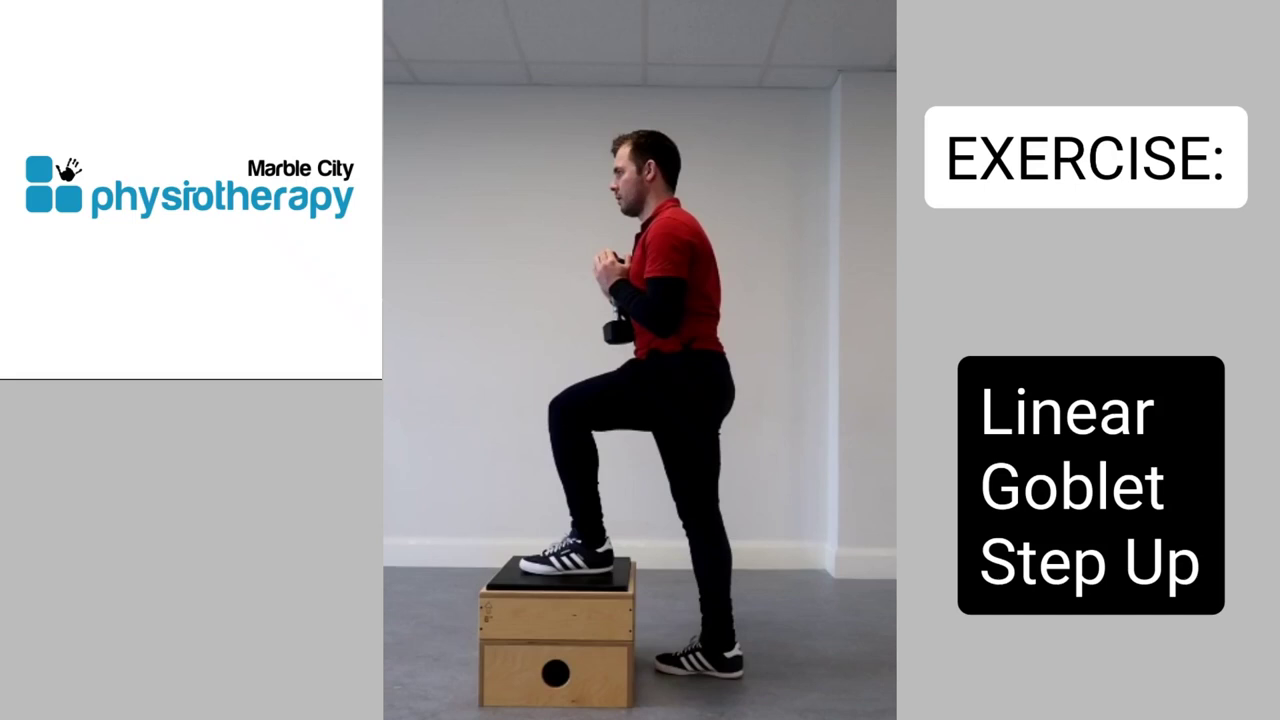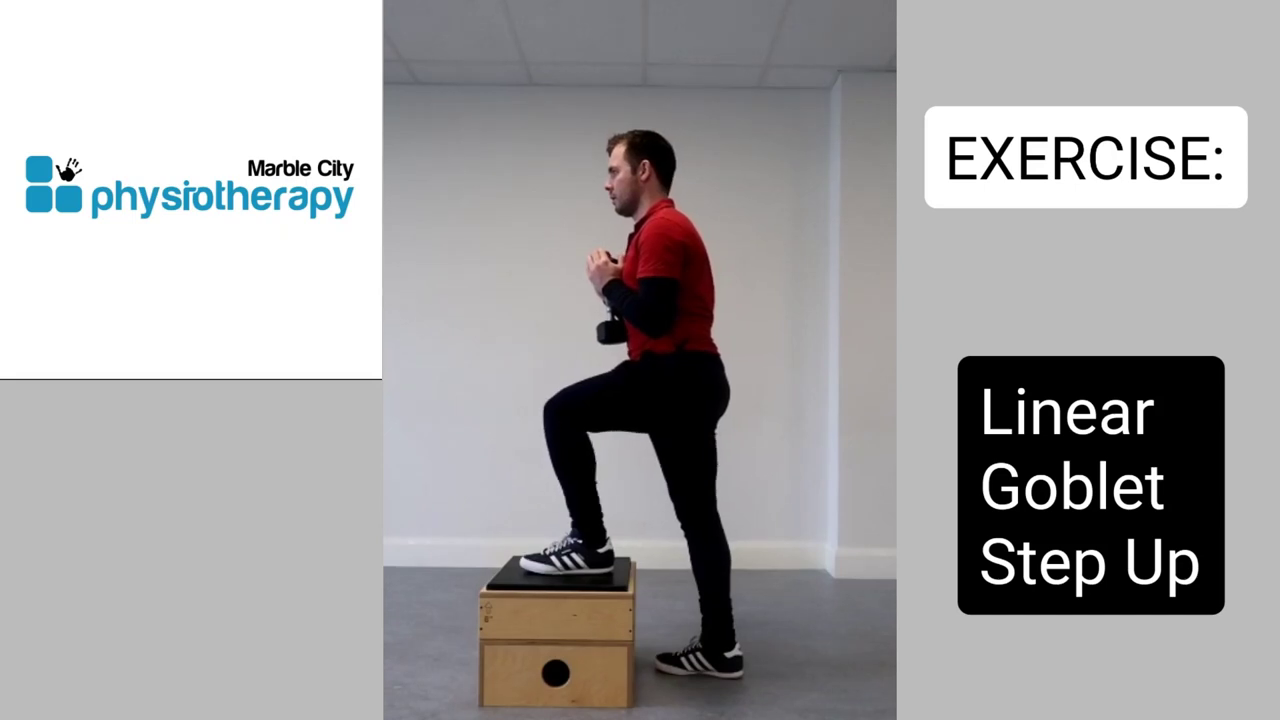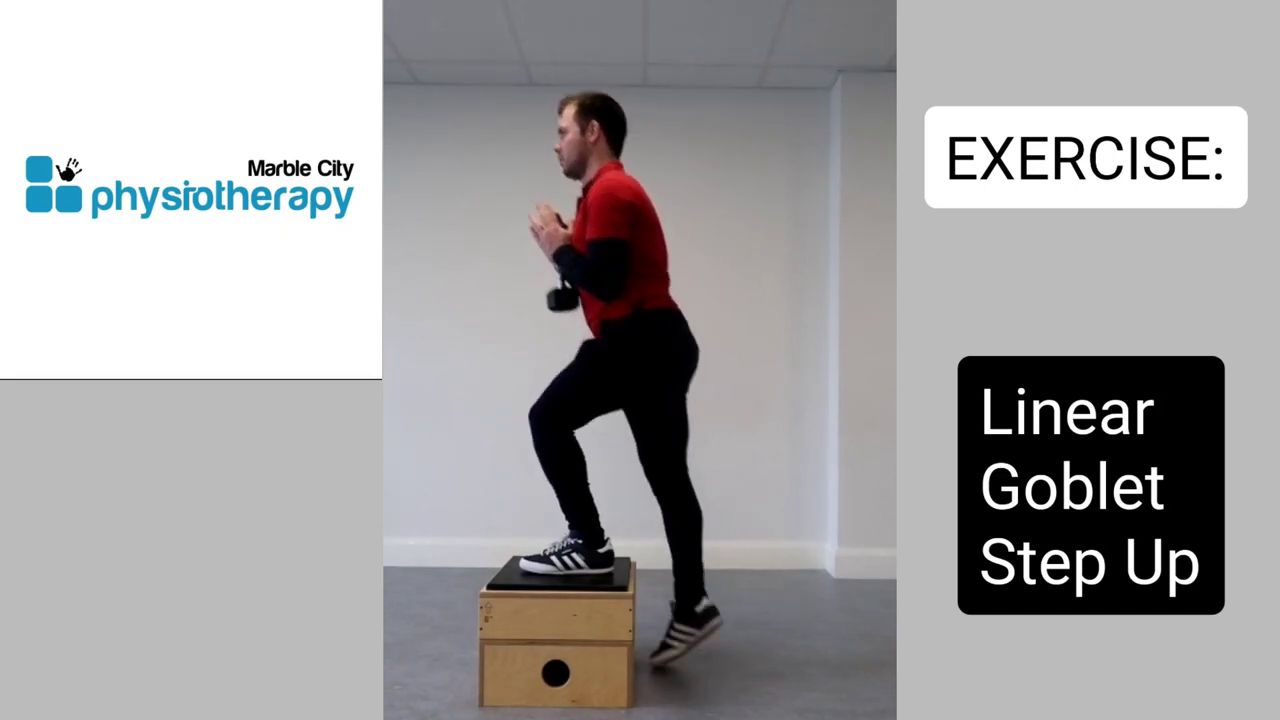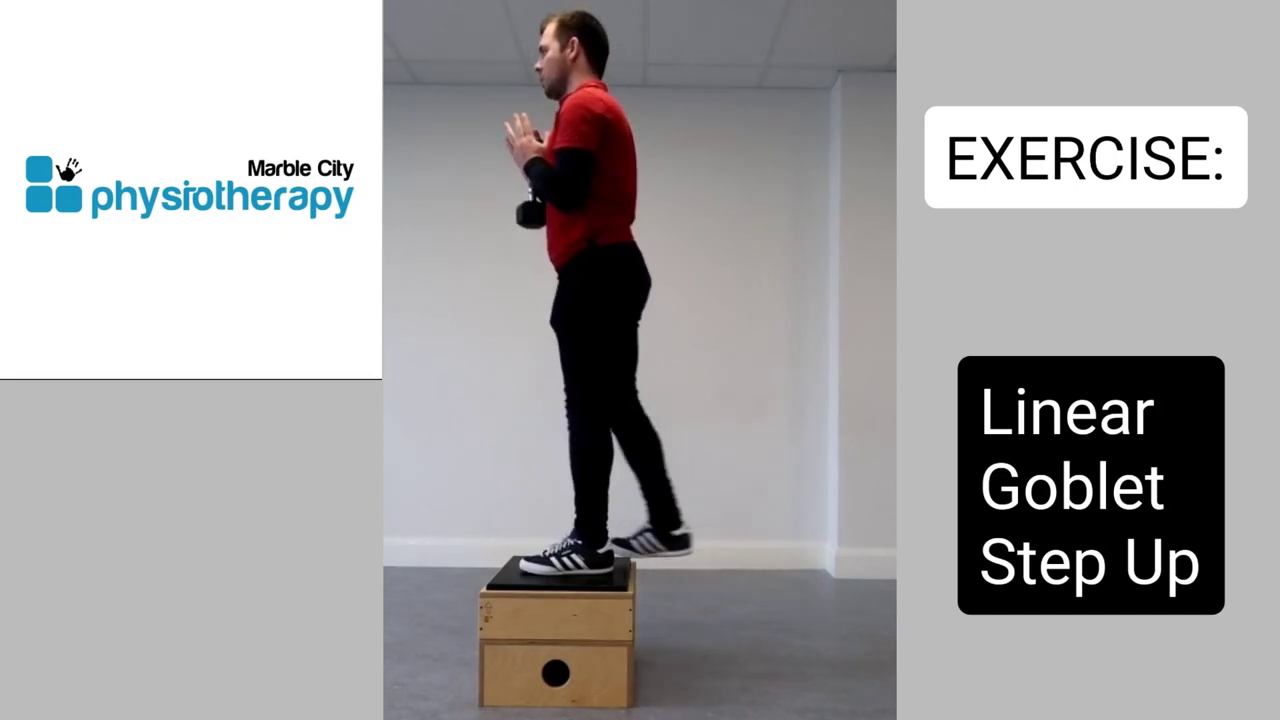
dt=0.4s
person 1, frame 1
left shoulder: (668, 228)
right shoulder: (666, 227)
left elbow: (663, 318)
left wrist: (615, 286)
right wrist: (625, 285)
left hip: (684, 376)
right hip: (692, 380)
left knee: (569, 411)
right knee: (698, 514)
left ankle: (588, 542)
right ankle: (719, 645)
person 1, frame 2
left shoulder: (662, 228)
right shoulder: (659, 229)
left elbow: (653, 318)
left wrist: (608, 284)
right wrist: (618, 285)
left hip: (677, 378)
right hip: (688, 380)
left knee: (564, 413)
right knee: (696, 514)
left ankle: (588, 542)
right ankle: (719, 645)
person 1, frame 3
left shoulder: (608, 191)
right shoulder: (612, 189)
left elbow: (605, 280)
left wrist: (556, 248)
right wrist: (567, 247)
left hip: (642, 341)
right hip: (657, 342)
left knee: (549, 417)
right knee: (667, 477)
left ankle: (588, 543)
right ankle: (692, 606)
person 1, frame 4
left shoulder: (582, 107)
right shoulder: (599, 108)
left elbow: (567, 193)
left wrist: (530, 158)
right wrist: (541, 161)
left hip: (596, 274)
right hip: (614, 270)
left knee: (587, 408)
right knee: (616, 406)
left ankle: (590, 544)
right ankle: (666, 524)
